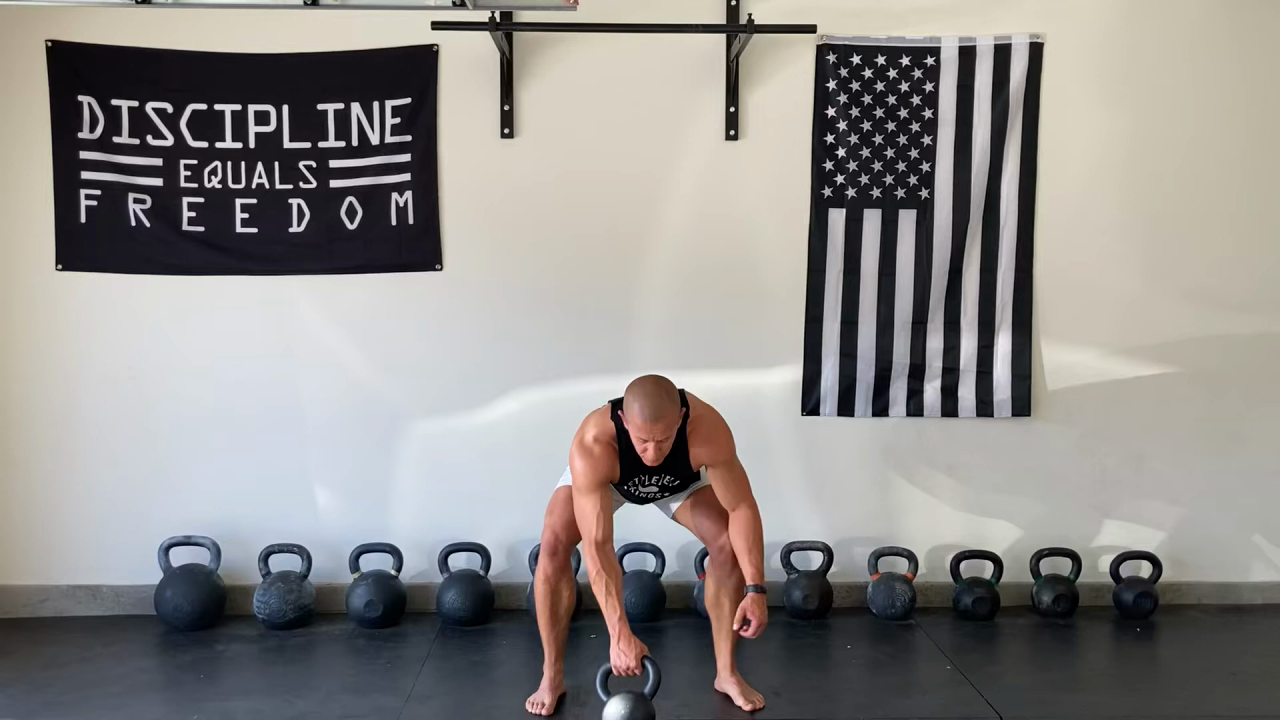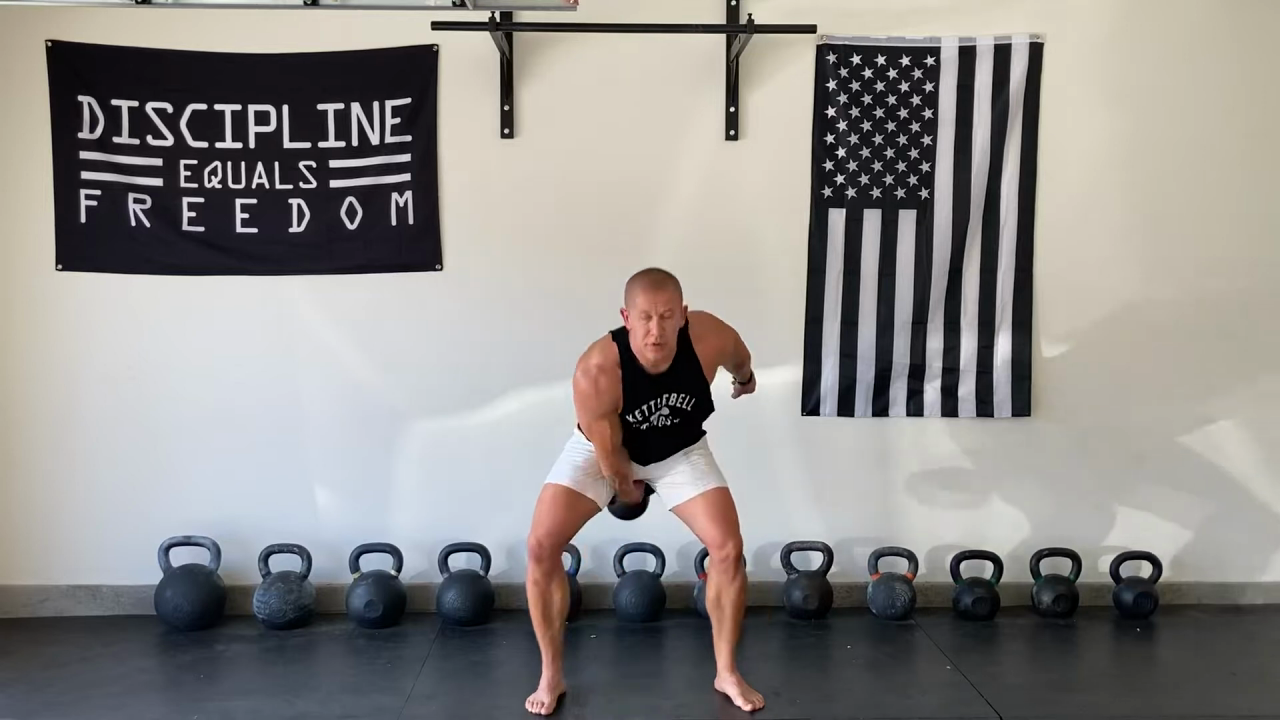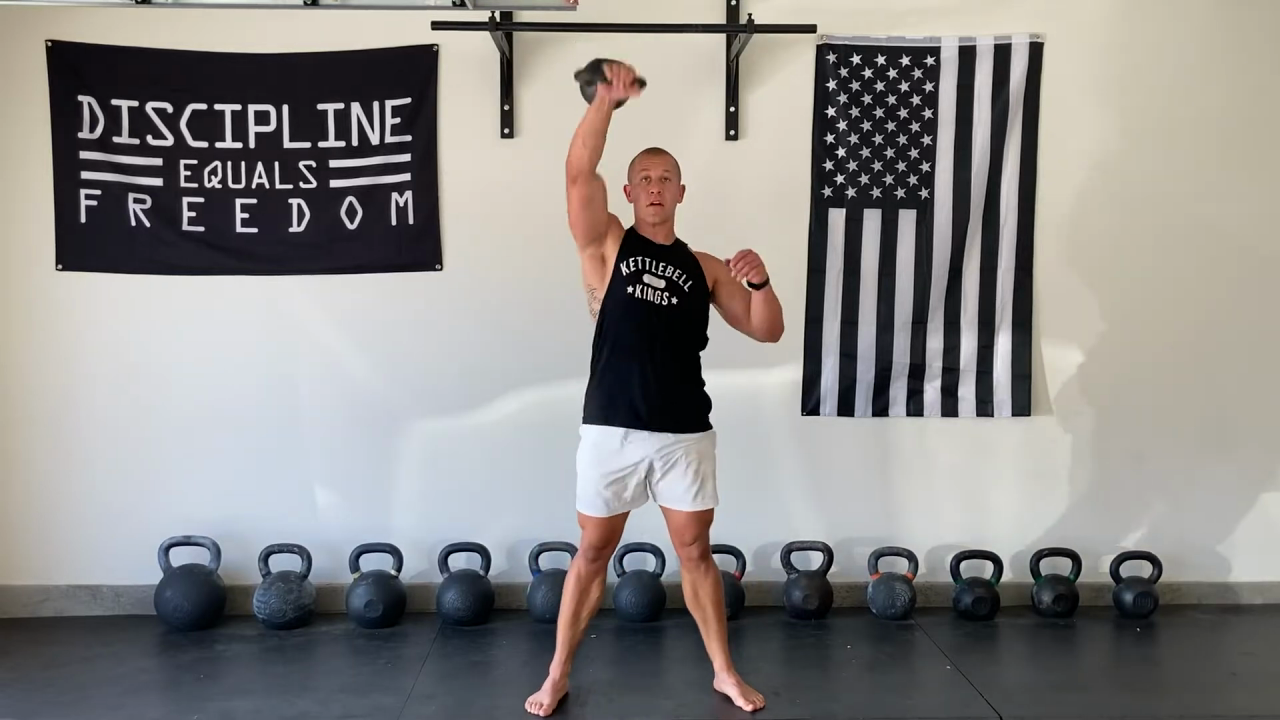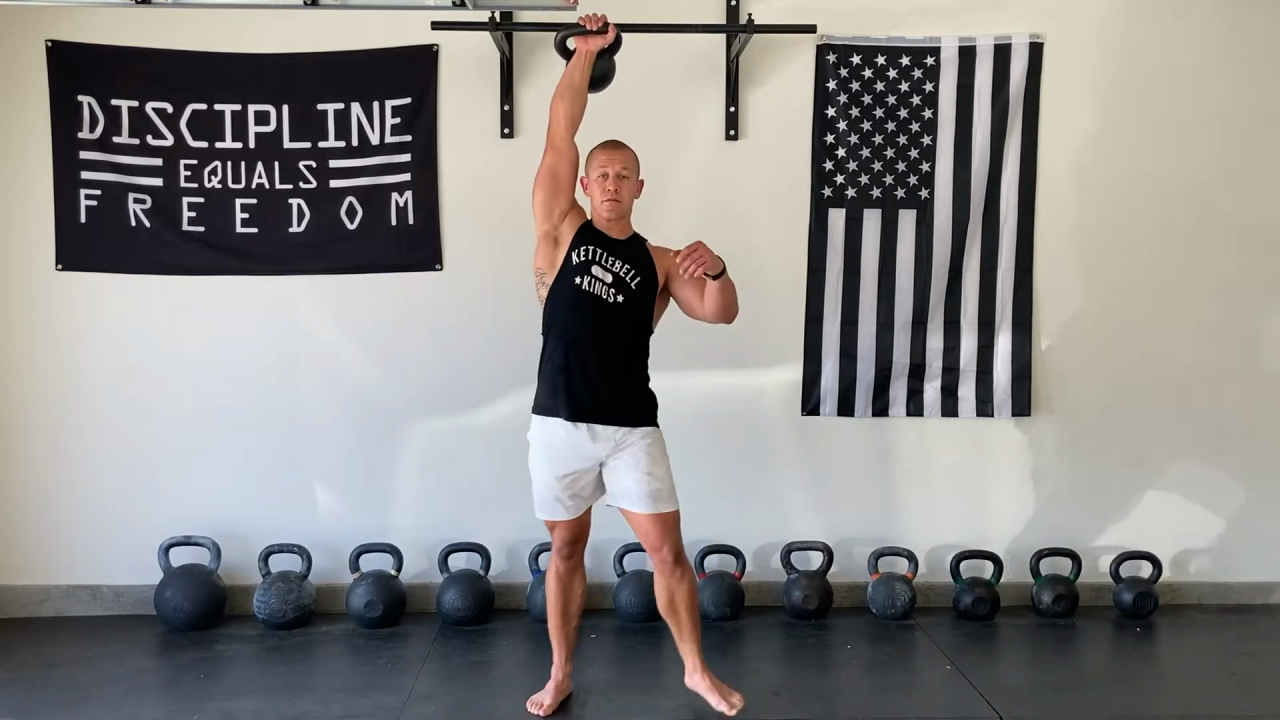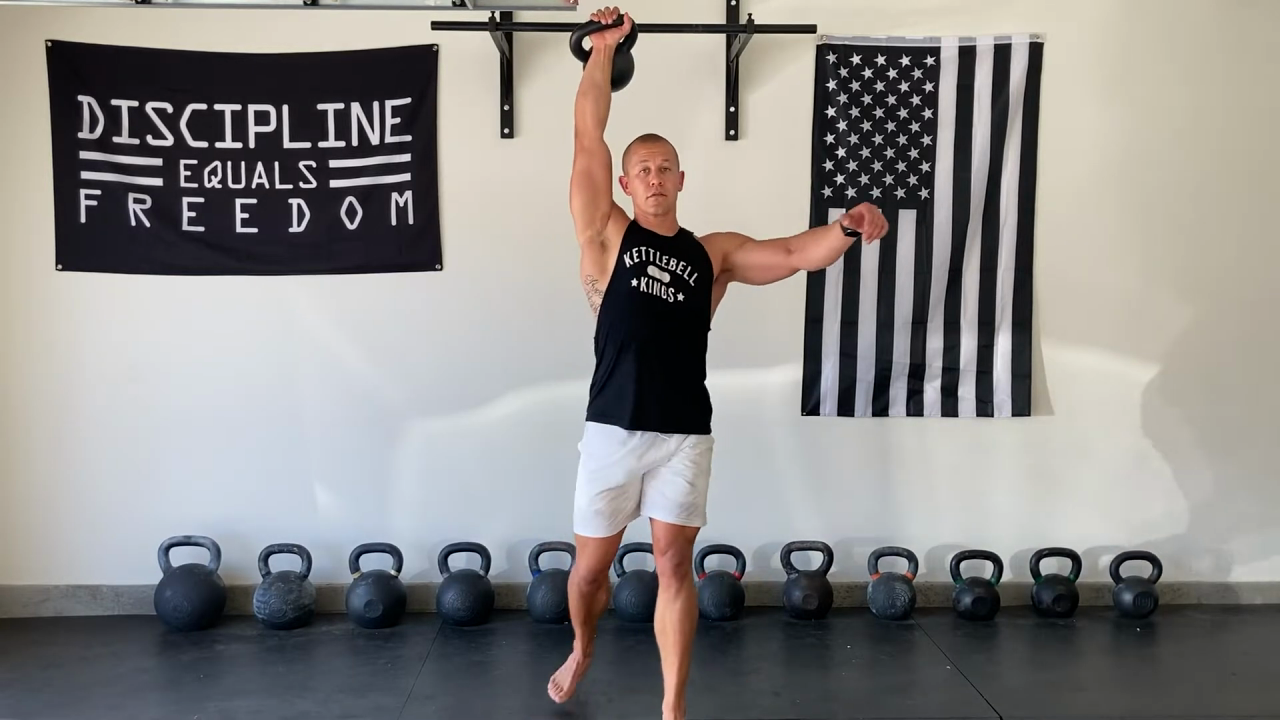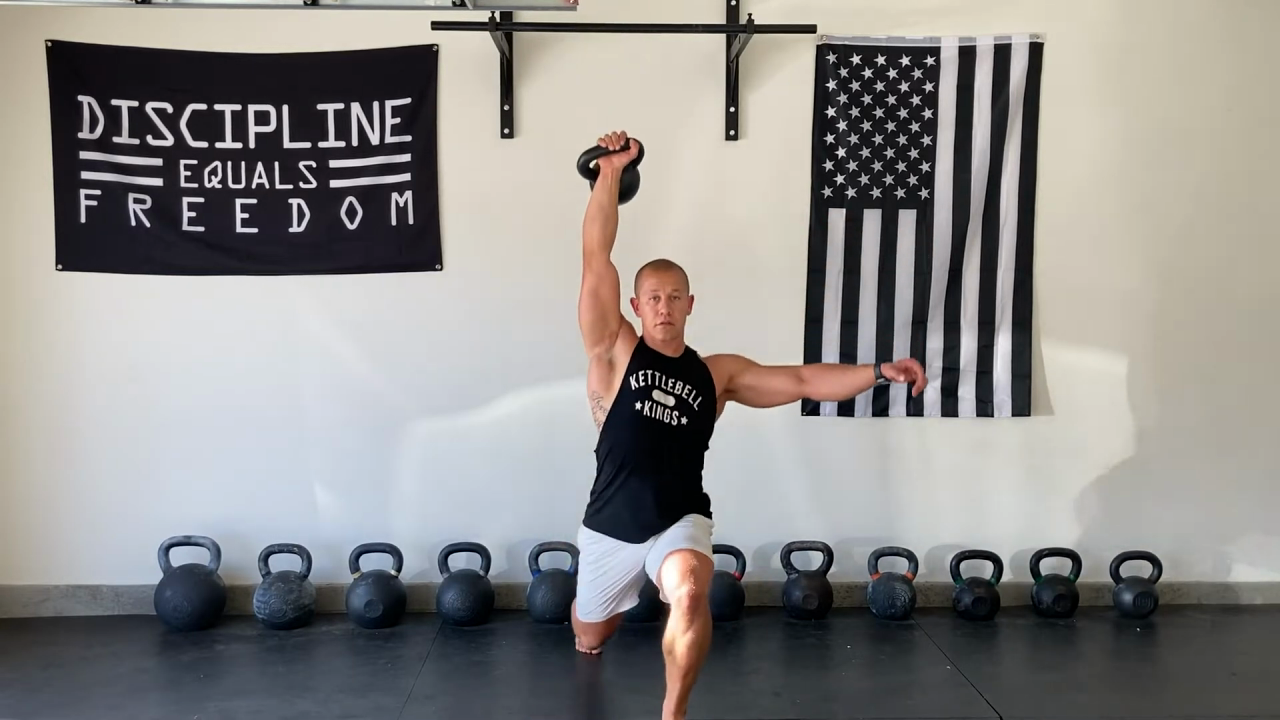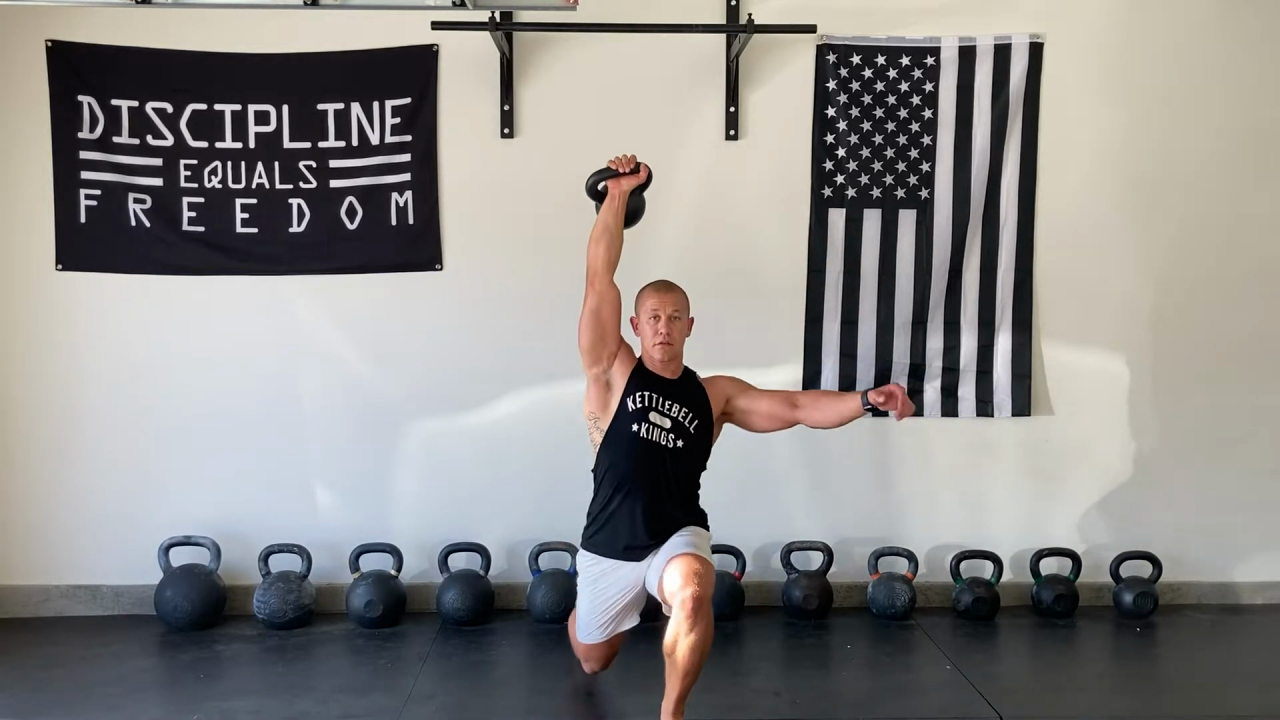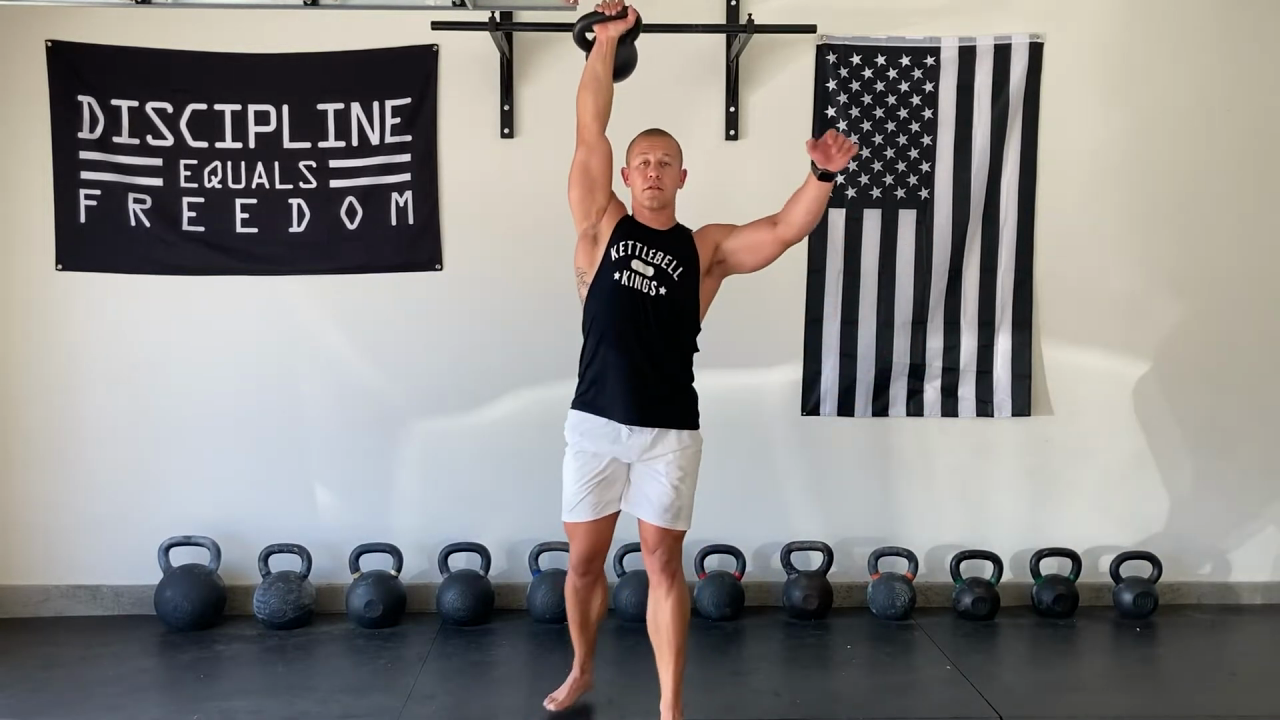
dt=0.7s
person 1, frame 1
left shoulder: (707, 431)
right shoulder: (592, 444)
left elbow: (741, 508)
right elbow: (597, 546)
left wrist: (755, 591)
right wrist: (619, 634)
right hip: (604, 476)
left knee: (726, 544)
right knee: (554, 545)
left ankle: (727, 673)
right ankle: (552, 676)
person 1, frame 2
left shoulder: (709, 337)
right shoulder: (595, 371)
left elbow: (739, 356)
right elbow: (609, 453)
left wrist: (745, 379)
right wrist: (625, 488)
left hip: (680, 450)
right hip: (598, 447)
left knee: (728, 548)
right knee: (541, 548)
left ankle: (727, 673)
right ankle: (551, 675)
person 1, frame 3
left shoulder: (705, 267)
right shoulder: (606, 246)
left elbow: (768, 329)
right elbow: (577, 174)
left wrist: (758, 284)
right wrist: (604, 101)
left hip: (685, 432)
right hip: (612, 429)
left knee: (695, 553)
right knee: (592, 556)
person 1, frame 4
left shoulder: (659, 261)
right shoulder: (560, 231)
left elbow: (721, 313)
right elbow: (558, 137)
left wrist: (715, 270)
right wrist: (586, 53)
left hip: (631, 429)
right hip: (560, 424)
left knee: (667, 553)
right knee: (566, 550)
person 1, frame 5
left shoulder: (714, 253)
right shoulder: (605, 235)
left elbow: (796, 253)
right elbow: (588, 139)
left wrist: (847, 227)
left hip: (683, 433)
right hip: (612, 428)
left knee: (674, 569)
right knee: (592, 560)
right ankle: (580, 650)
person 1, frame 6
left shoulder: (717, 372)
right shoulder: (614, 352)
left elbow: (803, 380)
right elbow: (596, 257)
left wrist: (877, 371)
right wrist: (610, 172)
left hip: (680, 522)
right hip: (612, 526)
left knee: (690, 596)
right knee: (593, 632)
right ankle: (587, 612)
person 1, frame 7
left shoulder: (714, 393)
right shoulder: (613, 373)
left elbow: (796, 406)
right elbow: (599, 280)
left wrist: (864, 398)
right wrist: (618, 196)
left hip: (678, 536)
right hip: (611, 545)
left knee: (693, 597)
right knee: (592, 659)
right ankle: (586, 612)
person 1, frame 8
left shoulder: (705, 247)
right shoulder: (602, 225)
left elbow: (781, 230)
right elbow: (589, 132)
left wrist: (822, 176)
left hip: (670, 427)
right hip: (597, 419)
left knee: (664, 565)
right knee: (584, 561)
